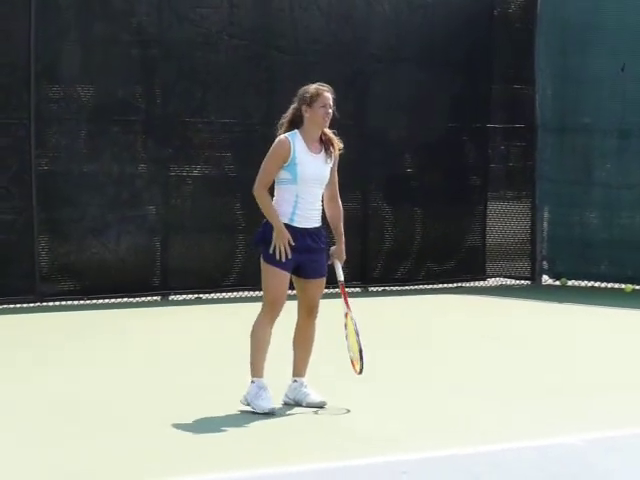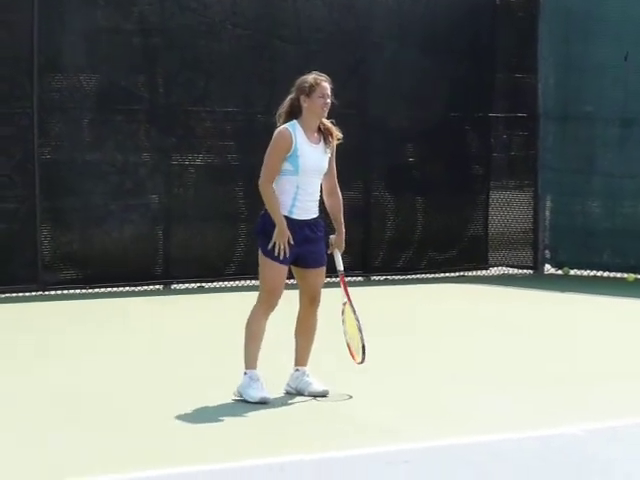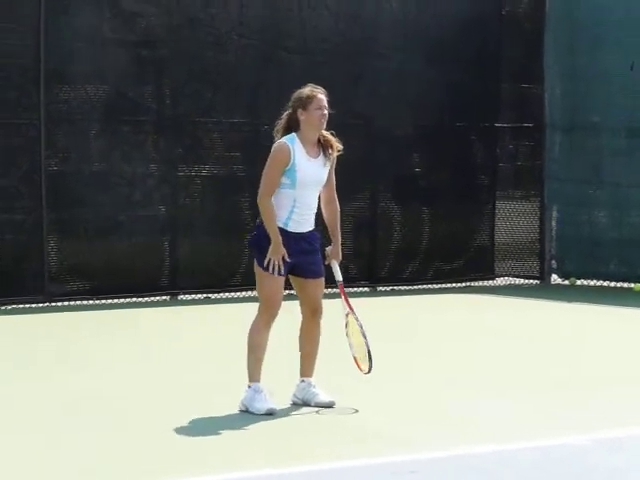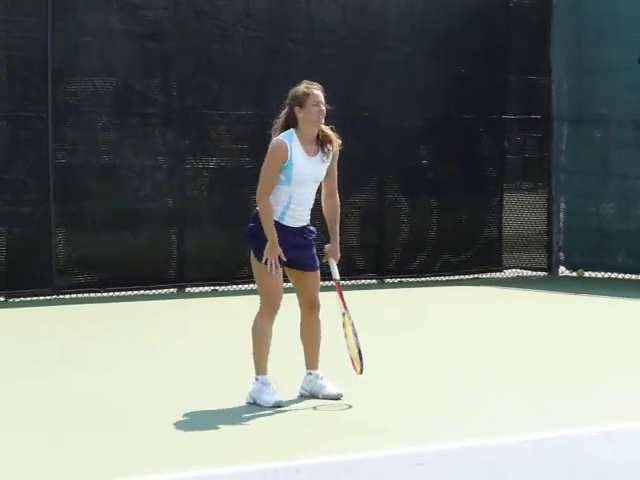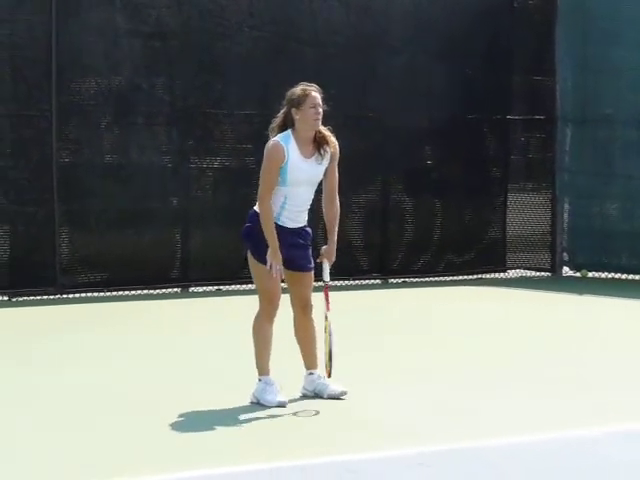
dt=0.2s
person 1, frame 1
left shoulder: (331, 148)
right shoulder: (286, 143)
left elbow: (332, 199)
right elbow: (259, 189)
left wrist: (340, 241)
right wrist: (278, 227)
left hip: (314, 237)
right hip: (283, 236)
left knee: (310, 313)
right knee: (271, 308)
left ankle: (298, 385)
right ankle: (256, 386)
person 1, frame 2
left shoulder: (330, 138)
right shoulder: (286, 134)
left elbow: (331, 189)
right elbow: (265, 183)
left wrist: (340, 230)
right wrist: (280, 225)
left hip: (312, 226)
right hip: (281, 227)
left knee: (311, 301)
right knee: (268, 300)
left ankle: (300, 375)
right ankle: (249, 377)
person 1, frame 3
left shoulder: (329, 150)
right shoulder: (284, 148)
left elbow: (329, 200)
right elbow: (264, 197)
left wrist: (336, 242)
right wrist: (275, 241)
left hip: (308, 238)
right hip: (276, 238)
left knee: (314, 312)
right knee: (268, 312)
left ankle: (305, 386)
right ankle: (253, 390)
person 1, frame 4
left shoulder: (330, 146)
right shoulder: (282, 145)
left elbow: (330, 196)
right elbow: (262, 196)
left wrist: (335, 238)
right wrist: (272, 241)
left hip: (302, 232)
right hip: (271, 230)
left knee: (311, 305)
right knee: (270, 305)
left ankle: (312, 377)
right ankle: (261, 383)
person 1, frame 5
left shoulder: (330, 147)
right shoulder: (278, 147)
left elbow: (331, 197)
right elbow: (264, 200)
left wrist: (332, 241)
right wrist: (273, 247)
left hip: (299, 232)
right hip: (266, 230)
left knee: (304, 306)
right knee: (269, 306)
left ankle: (313, 377)
right ankle: (264, 383)
